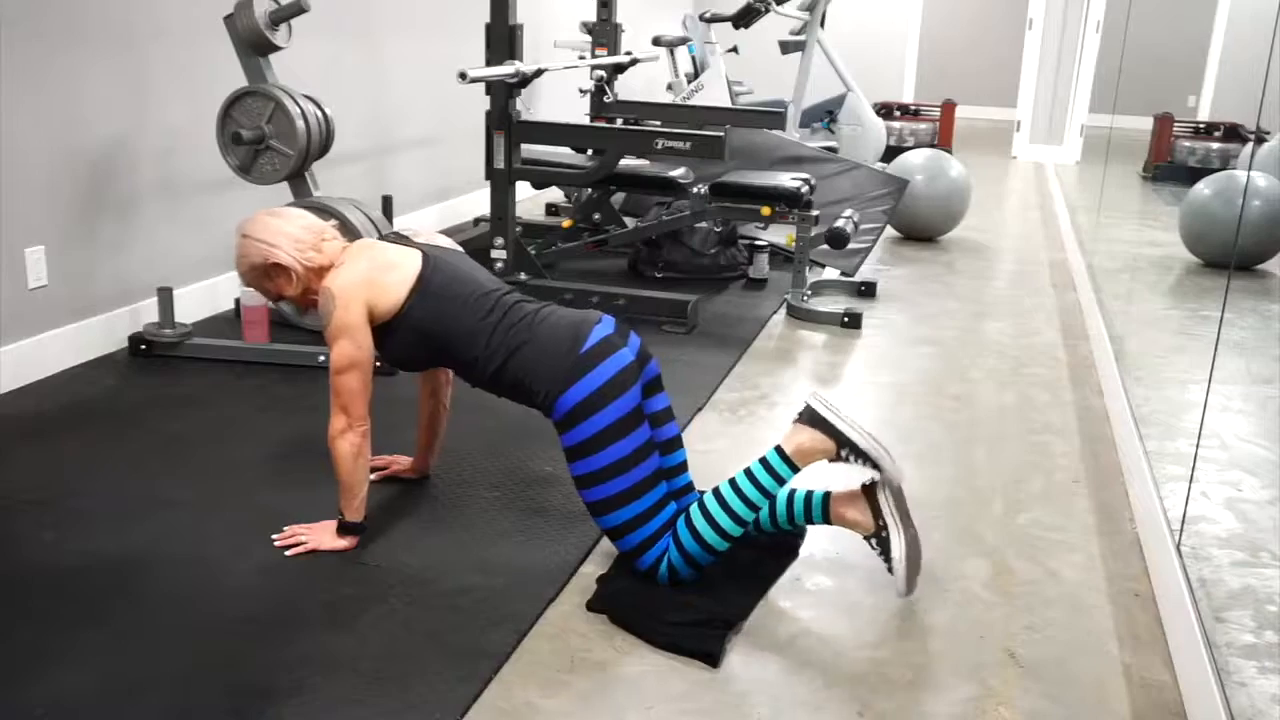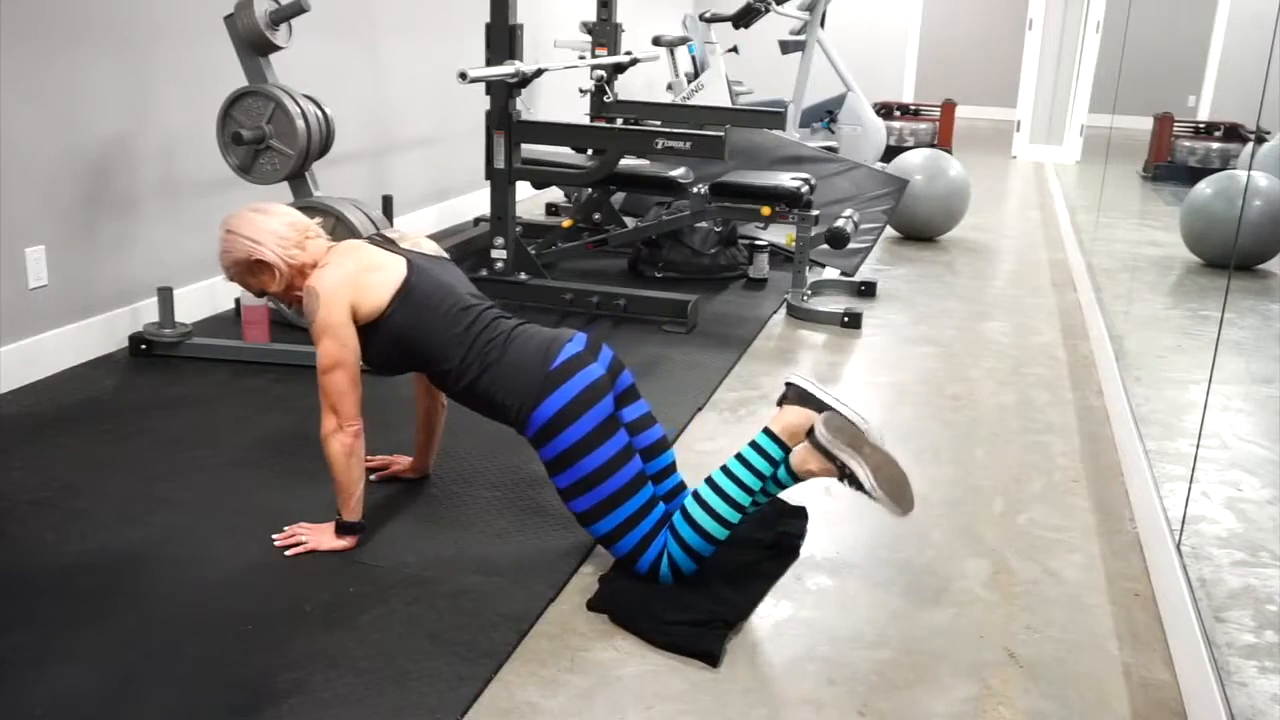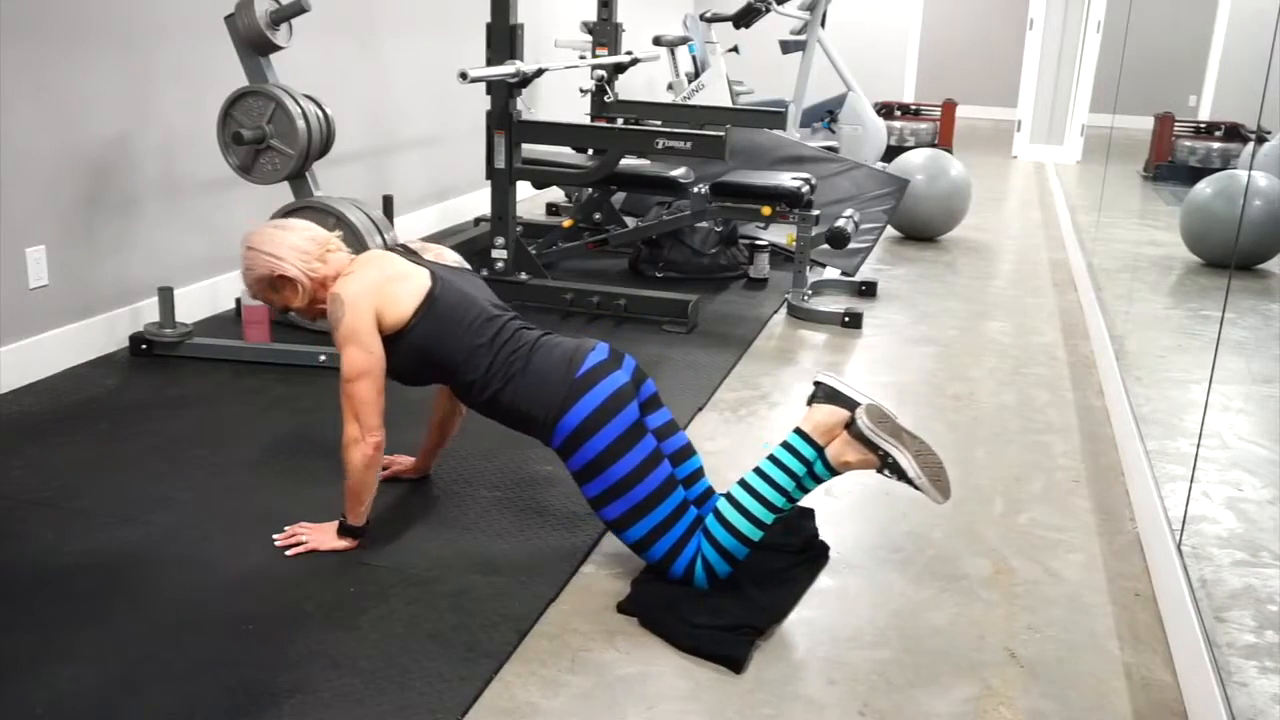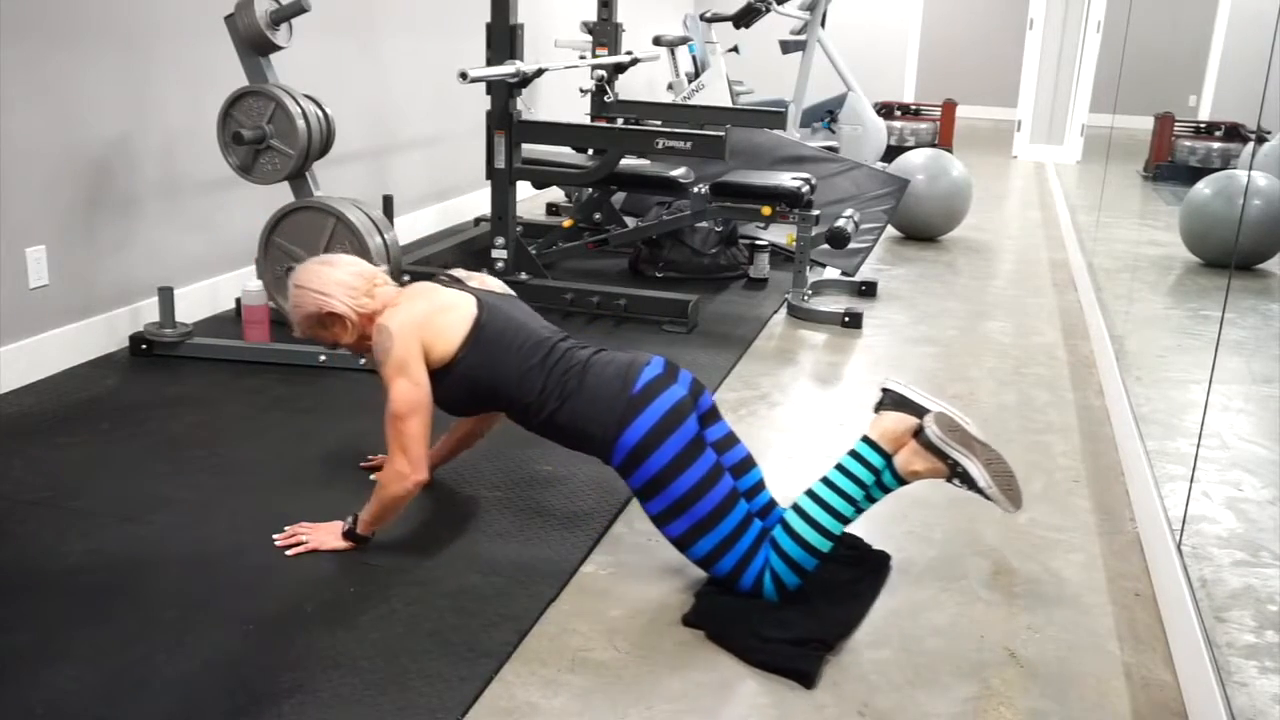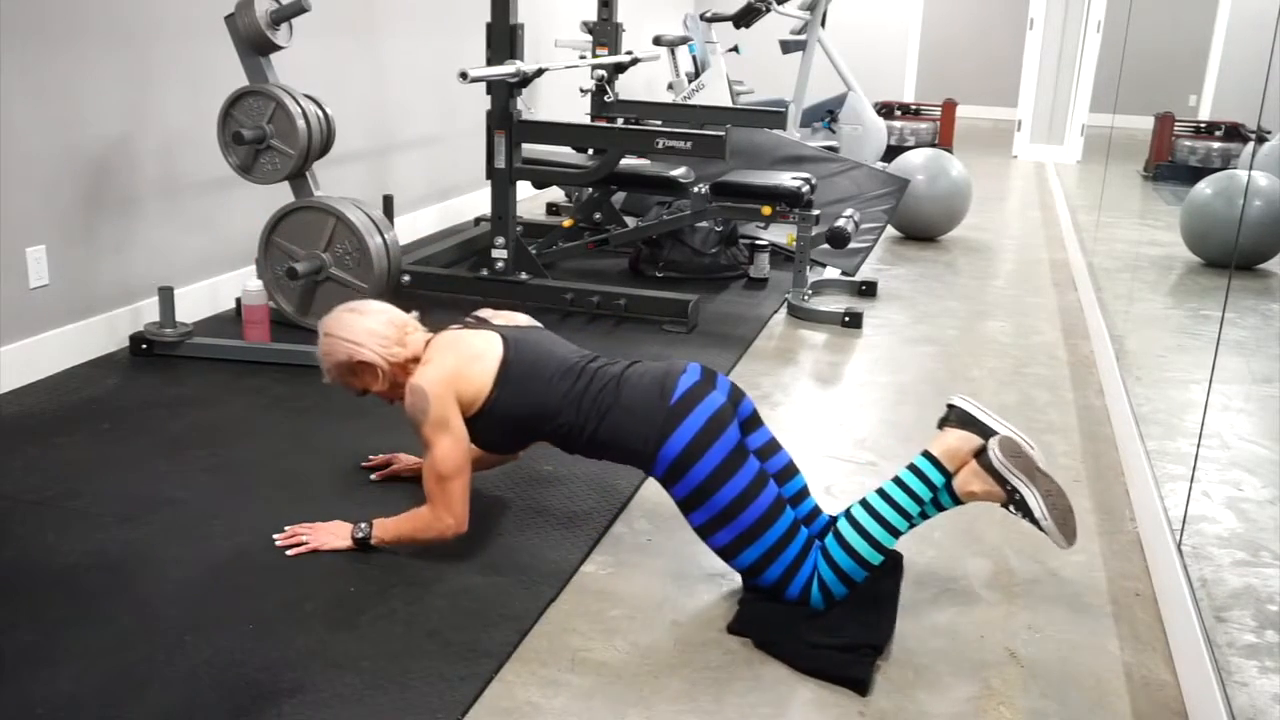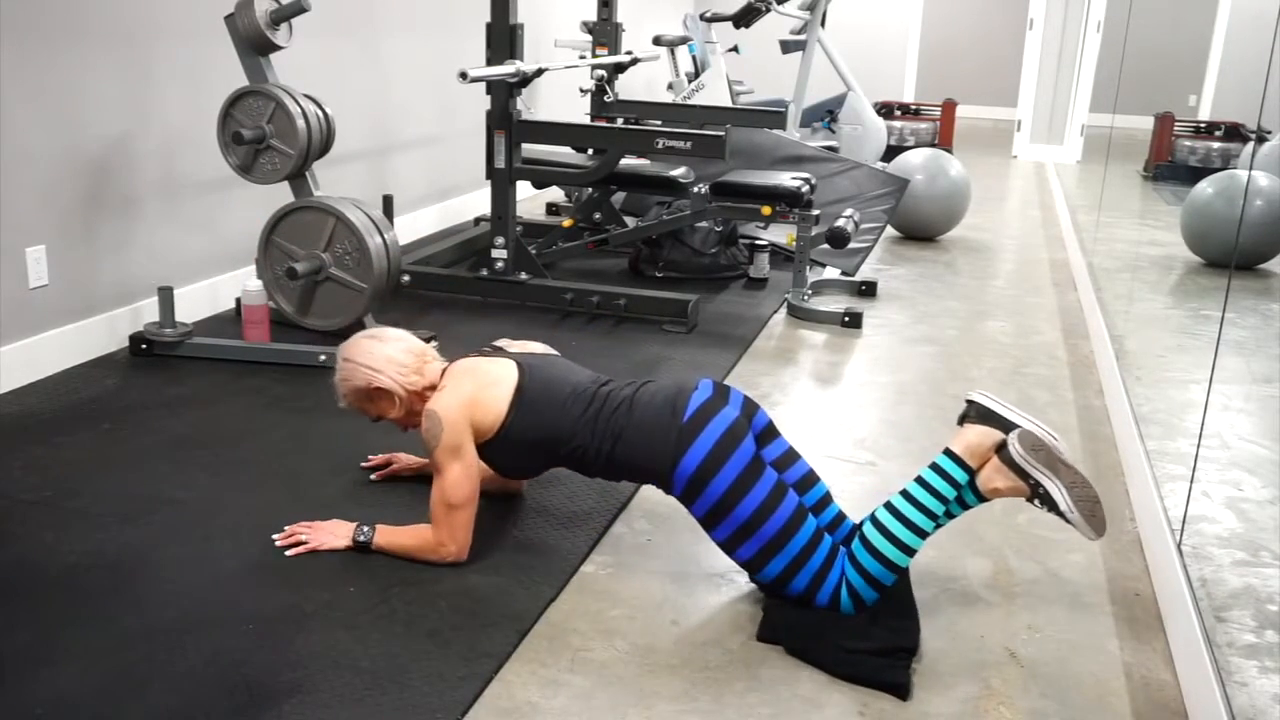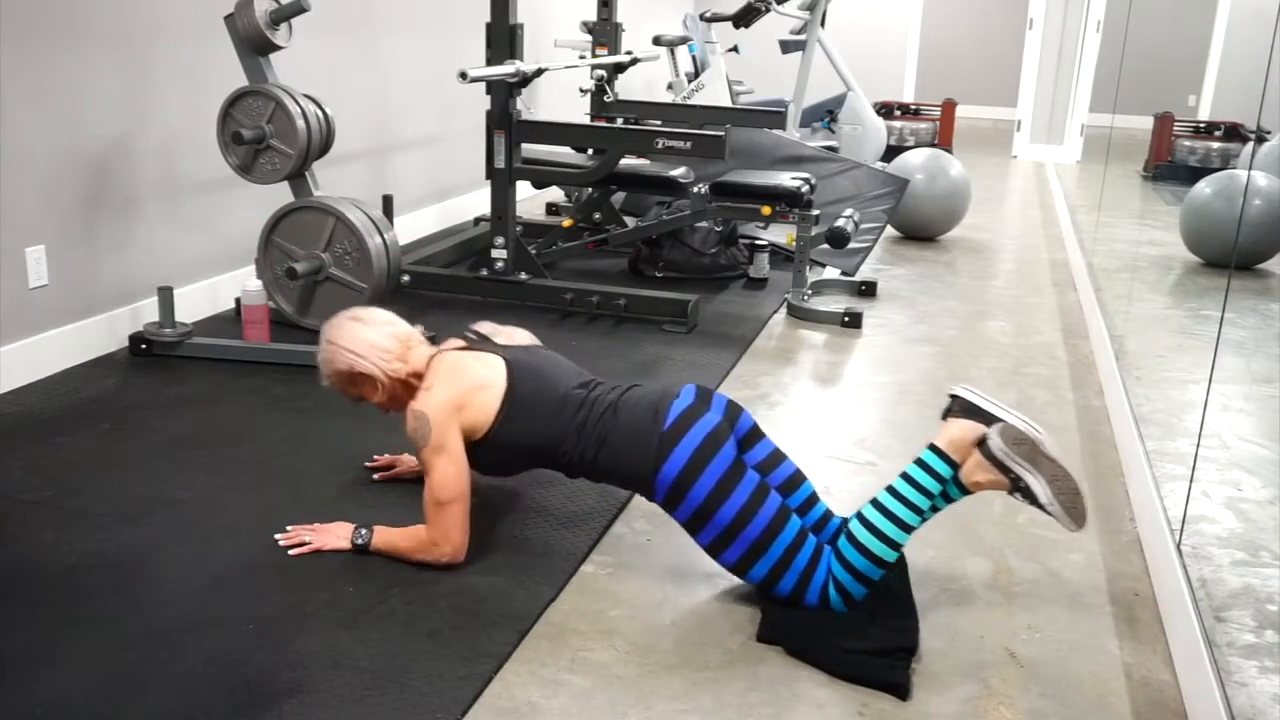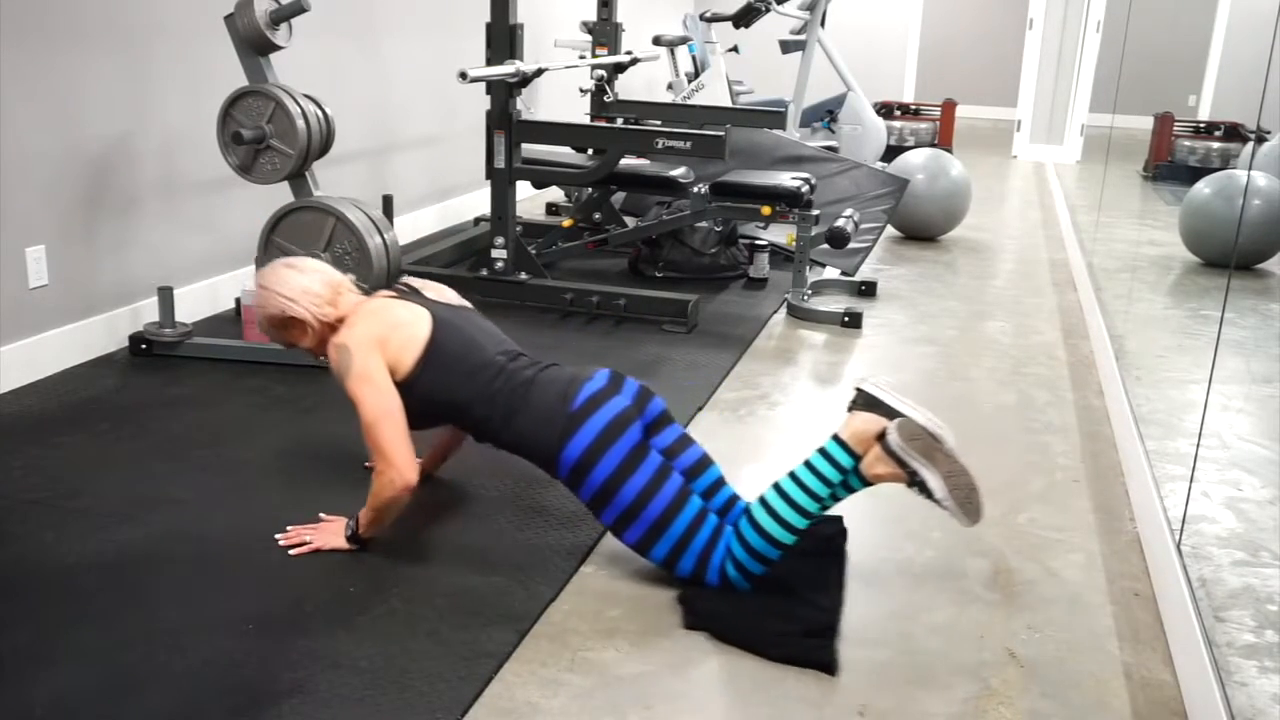
dt=0.5s
person 1, frame 1
left shoulder: (345, 287)
right shoulder: (404, 243)
left elbow: (348, 426)
left wrist: (346, 526)
right wrist: (420, 460)
left hip: (581, 384)
right hip: (610, 346)
left knee: (666, 558)
right knee: (680, 517)
left ankle: (805, 443)
right ankle: (855, 505)
person 1, frame 2
left shoulder: (329, 286)
right shoulder: (396, 243)
left elbow: (342, 427)
left wrist: (346, 526)
right wrist: (421, 460)
left hip: (554, 398)
right hip: (584, 361)
left knee: (664, 558)
right knee: (675, 517)
left ankle: (790, 432)
right ankle: (813, 455)
person 1, frame 3
left shoulder: (352, 295)
right shoulder: (416, 253)
left elbow: (363, 438)
left wrist: (348, 528)
right wrist: (424, 462)
left hip: (580, 410)
right hip: (606, 372)
left knee: (700, 563)
right knee: (706, 523)
left ankle: (827, 434)
right ankle: (836, 431)
person 1, frame 4
left shoulder: (397, 328)
right shoulder: (456, 283)
left elbow: (403, 475)
left wrist: (353, 531)
right wrist: (430, 459)
left hip: (639, 427)
right hip: (662, 387)
left knee: (766, 575)
right knee: (771, 535)
left ankle: (894, 443)
right ankle: (901, 435)
person 1, frame 5
left shoulder: (429, 383)
right shoulder: (482, 324)
left elbow: (449, 521)
left wrist: (357, 532)
right wrist: (431, 459)
left hip: (682, 437)
right hip: (703, 395)
left knee: (813, 584)
right knee: (817, 548)
left ankle: (956, 461)
right ankle: (962, 455)
person 1, frame 6
left shoulder: (444, 410)
right shoulder: (497, 358)
left elbow: (451, 543)
right elbow: (516, 465)
left wrist: (358, 533)
right wrist: (433, 466)
left hip: (697, 452)
right hip: (717, 408)
left knee: (841, 588)
right knee: (842, 555)
left ankle: (975, 456)
right ankle: (984, 452)
person 1, frame 7
left shoulder: (429, 405)
right shoulder: (484, 334)
left elbow: (446, 546)
left wrist: (358, 536)
right wrist: (434, 464)
left hip: (678, 457)
right hip: (698, 413)
left knee: (827, 582)
right knee: (832, 543)
left ankle: (960, 454)
right ankle: (963, 442)
person 1, frame 8
left shoulder: (352, 343)
right shoulder: (415, 289)
left elbow: (396, 479)
left wrist: (356, 532)
right wrist: (430, 459)
left hip: (587, 438)
right hip: (613, 396)
left knee: (730, 564)
right knee: (738, 531)
left ankle: (862, 448)
right ankle: (867, 431)
